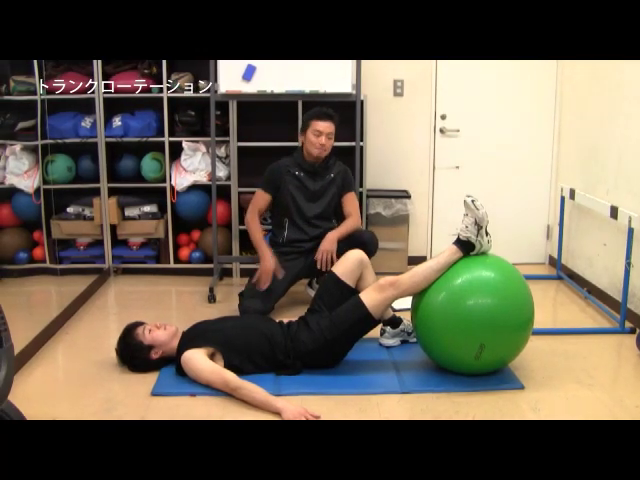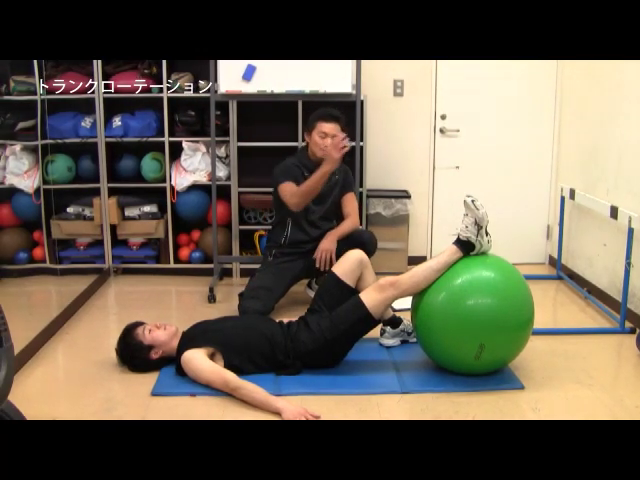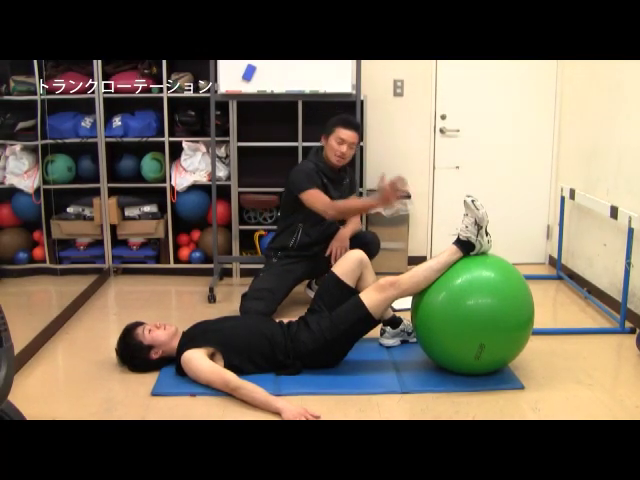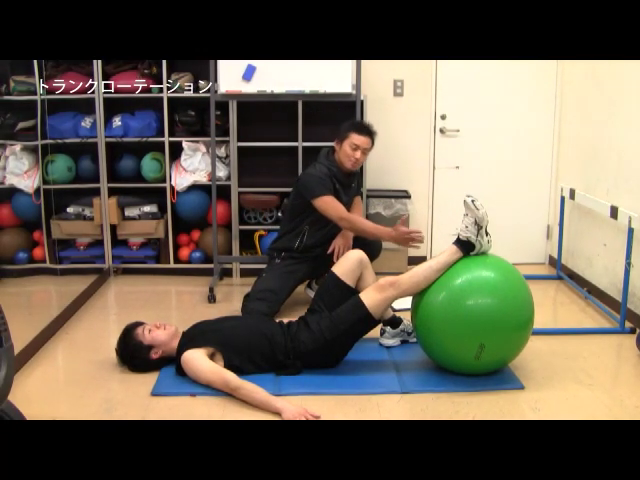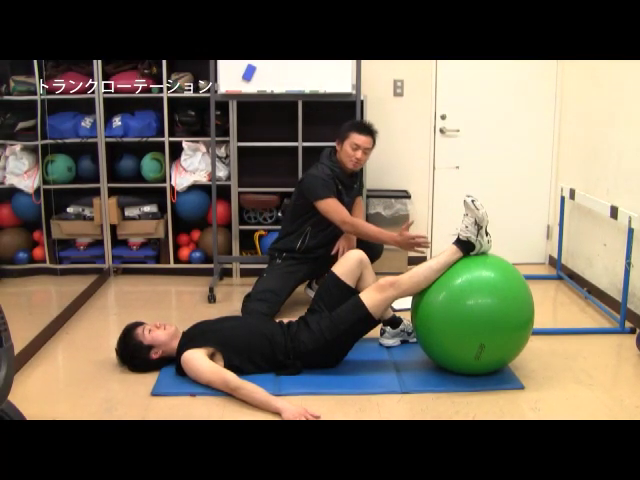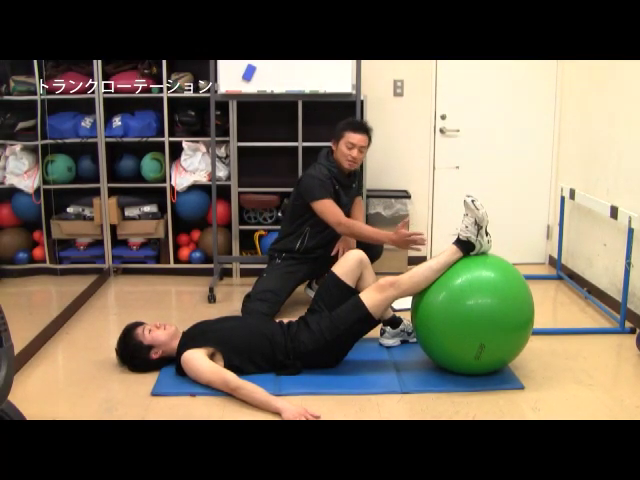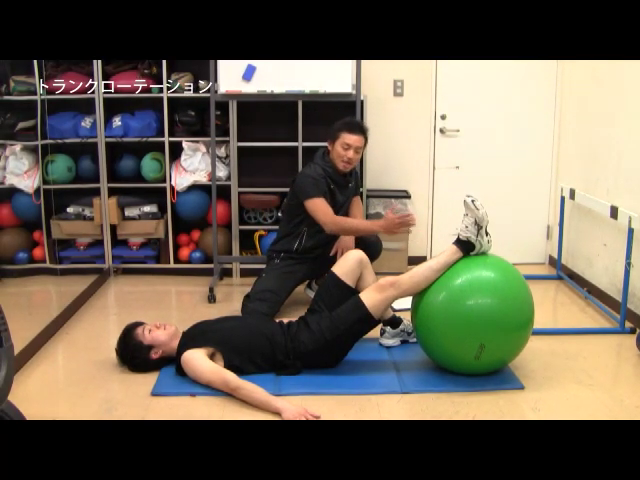
dt=0.3s
person 1, frame 1
left shoulder: (194, 333)
right shoulder: (190, 358)
right elbow: (231, 383)
right wrist: (281, 406)
left hip: (301, 327)
right hip: (309, 348)
left knee: (357, 256)
right knee: (388, 286)
right ankle: (465, 244)
person 1, frame 2
left shoulder: (195, 333)
right shoulder: (190, 358)
right elbow: (230, 382)
right wrist: (281, 406)
left hip: (302, 328)
right hip: (310, 348)
left knee: (357, 257)
right knee: (388, 285)
right ankle: (465, 244)
person 1, frame 3
left shoulder: (194, 333)
right shoulder: (190, 359)
right elbow: (231, 383)
right wrist: (282, 406)
left hip: (302, 327)
right hip: (309, 348)
left knee: (358, 257)
right knee: (388, 285)
right ankle: (465, 244)
person 1, frame 4
left shoulder: (194, 333)
right shoulder: (190, 359)
right elbow: (230, 383)
right wrist: (281, 407)
left hip: (302, 328)
right hip: (309, 348)
left knee: (357, 257)
right knee: (388, 286)
right ankle: (465, 244)
person 1, frame 5
left shoulder: (194, 333)
right shoulder: (190, 358)
right elbow: (231, 382)
right wrist: (282, 406)
left hip: (301, 327)
right hip: (309, 348)
left knee: (357, 257)
right knee: (388, 286)
right ankle: (464, 244)
person 1, frame 6
left shoulder: (195, 333)
right shoulder: (190, 359)
right elbow: (231, 383)
right wrist: (281, 406)
left hip: (302, 328)
right hip: (309, 349)
left knee: (357, 257)
right knee: (388, 285)
right ankle: (465, 244)
person 1, frame 7
left shoulder: (194, 333)
right shoulder: (190, 358)
right elbow: (231, 382)
right wrist: (281, 406)
left hip: (302, 328)
right hip: (309, 348)
left knee: (357, 257)
right knee: (388, 286)
right ankle: (464, 245)
person 2, frame 1
left shoulder: (340, 172)
right shoulder: (280, 170)
left elbow: (354, 218)
right elbow: (252, 215)
left wrist: (333, 235)
right wrist: (265, 255)
left hip: (322, 247)
right hip: (286, 252)
left knee: (368, 240)
right knee: (251, 308)
person 2, frame 2
left shoulder: (341, 172)
right shoulder: (287, 168)
left elbow: (352, 218)
right elbow: (296, 203)
left wrist: (332, 236)
right wrist: (327, 167)
left hip: (322, 247)
right hip: (286, 252)
left knee: (366, 240)
right knee: (250, 309)
left ankle: (323, 283)
person 2, frame 3
left shoulder: (346, 174)
right shoulder: (304, 173)
left elbow: (354, 218)
right elbow: (330, 210)
left wrist: (344, 233)
right wrist: (377, 200)
left hip: (324, 249)
right hip: (289, 254)
left knee: (370, 241)
right knee: (253, 312)
left ankle: (321, 283)
person 2, frame 4
left shoulder: (353, 174)
right shoulder: (315, 176)
left elbow: (356, 216)
right elbow: (343, 219)
left wrist: (346, 234)
right wrist: (391, 235)
left hip: (325, 249)
right hip: (291, 255)
left knee: (371, 244)
right knee: (255, 312)
left ankle: (322, 283)
person 2, frame 5
left shoulder: (354, 174)
right shoulder: (318, 177)
left elbow: (356, 217)
right elbow: (346, 223)
left wrist: (350, 235)
right wrist: (395, 239)
left hip: (327, 249)
right hip: (293, 255)
left knee: (372, 247)
right knee: (255, 313)
left ankle: (322, 283)
person 2, frame 6
left shoulder: (353, 174)
right shoulder: (315, 178)
left elbow: (356, 219)
right elbow: (341, 225)
left wrist: (351, 236)
right wrist: (391, 238)
left hip: (326, 249)
right hip: (293, 255)
left knee: (373, 247)
right knee: (256, 313)
left ankle: (321, 284)
person 2, frame 7
left shoulder: (351, 175)
right shoulder: (310, 177)
left elbow: (356, 218)
right elbow: (330, 224)
left wrist: (348, 235)
right wrist: (381, 226)
left hip: (326, 249)
right hip: (291, 255)
left knee: (371, 245)
right knee: (255, 313)
left ankle: (322, 284)
